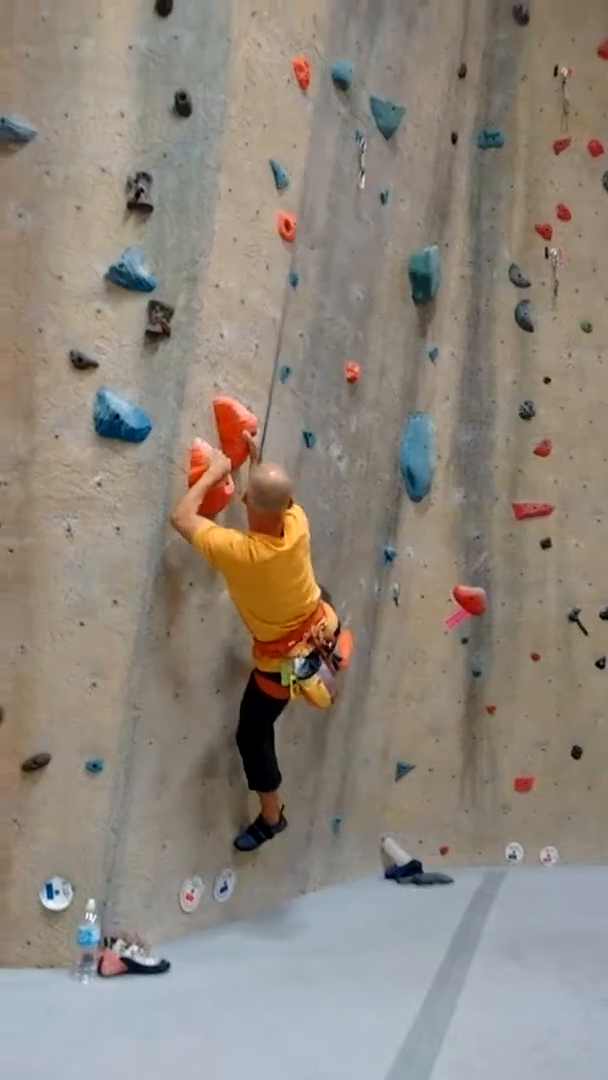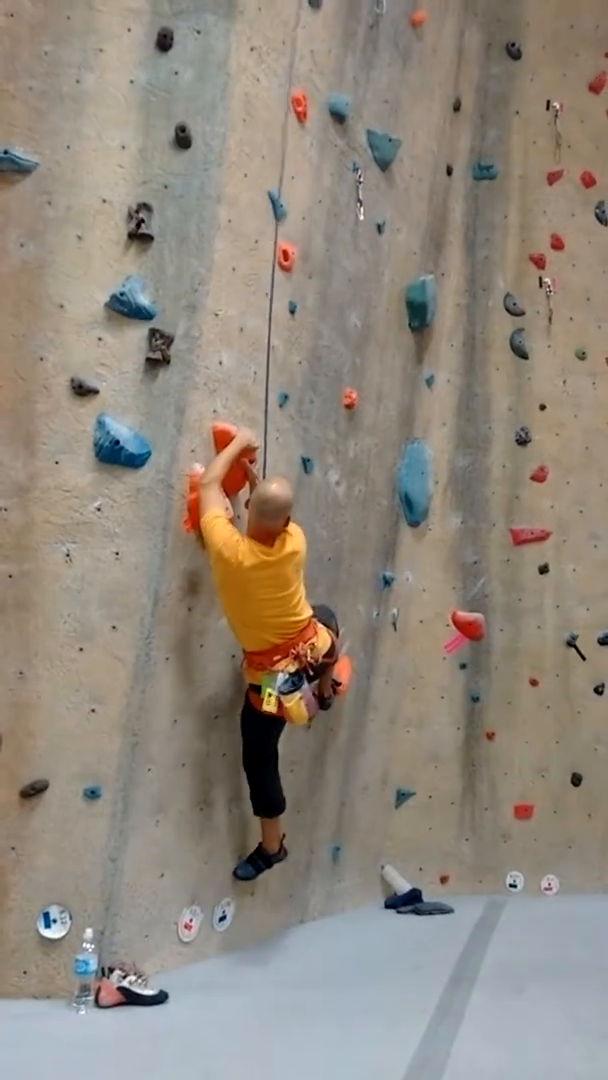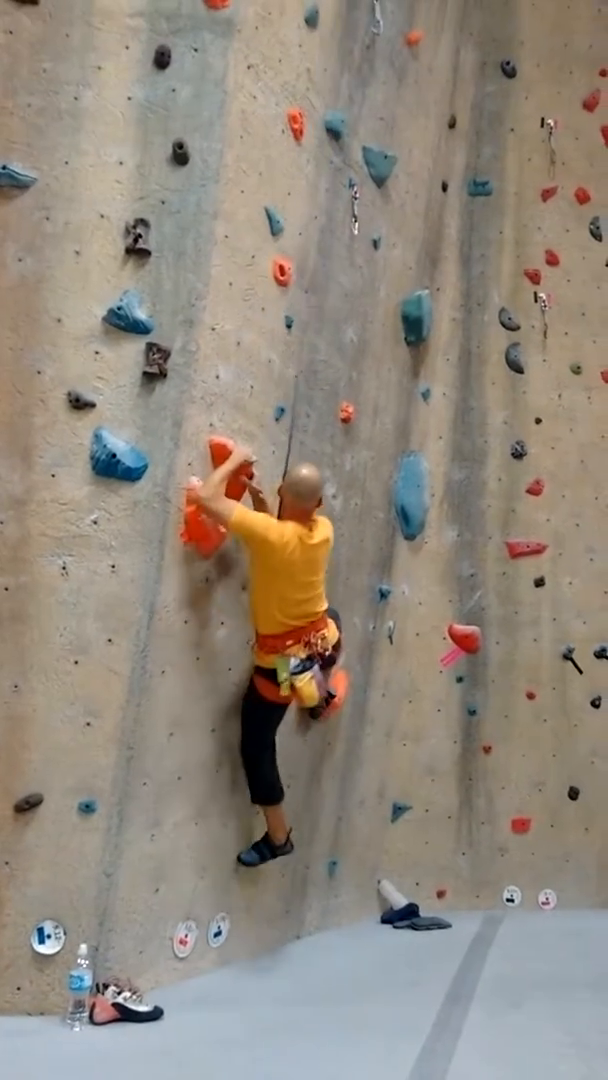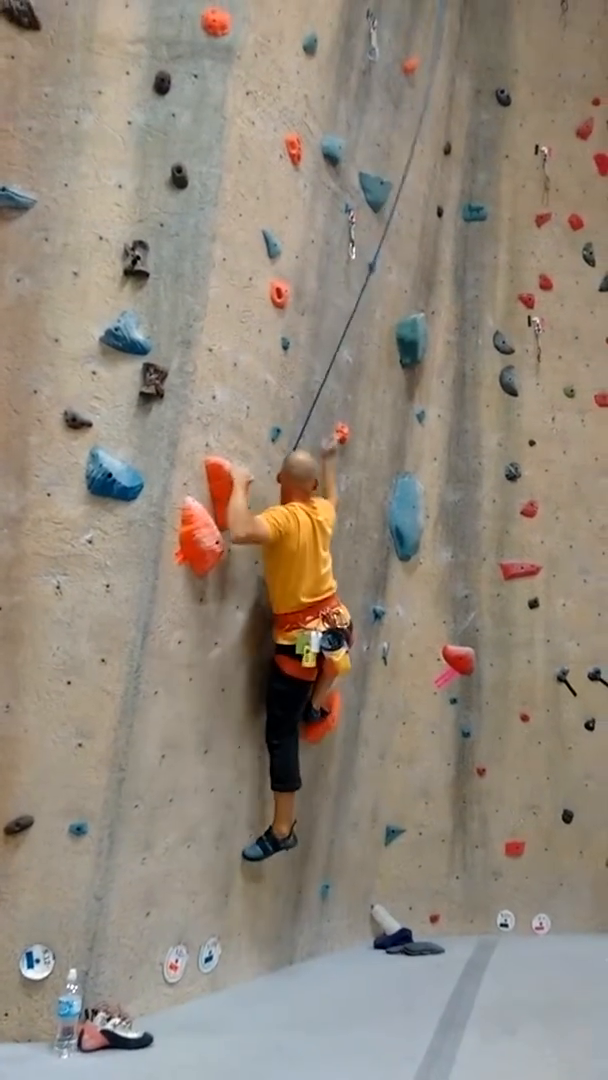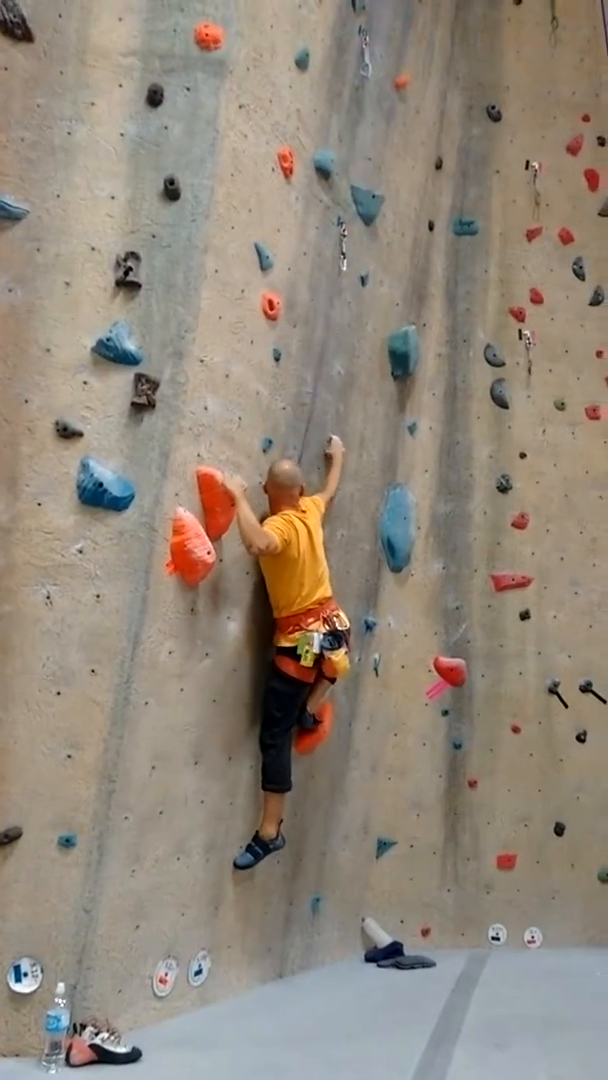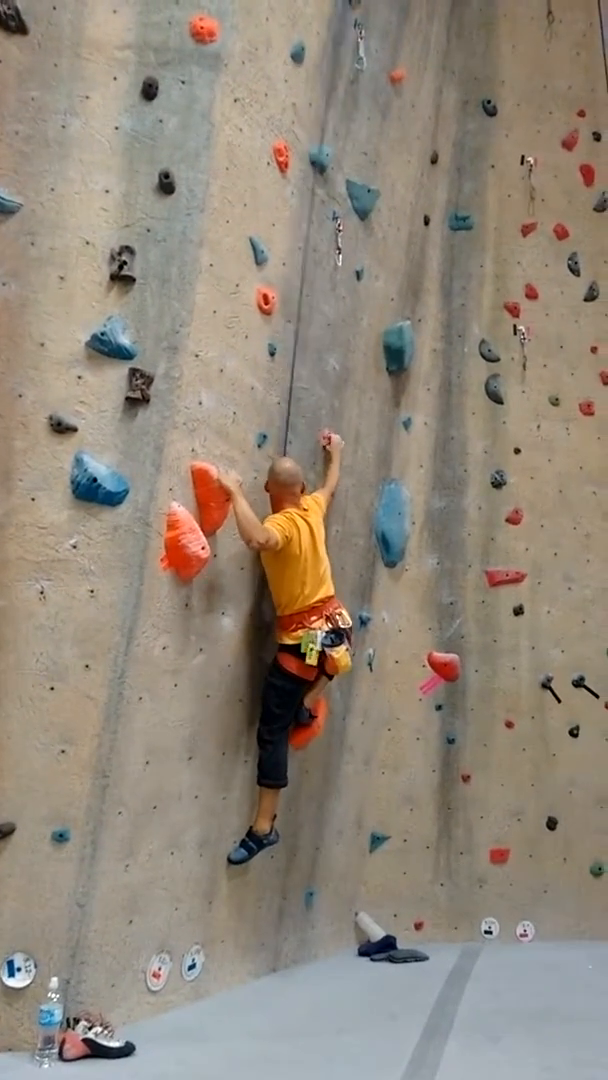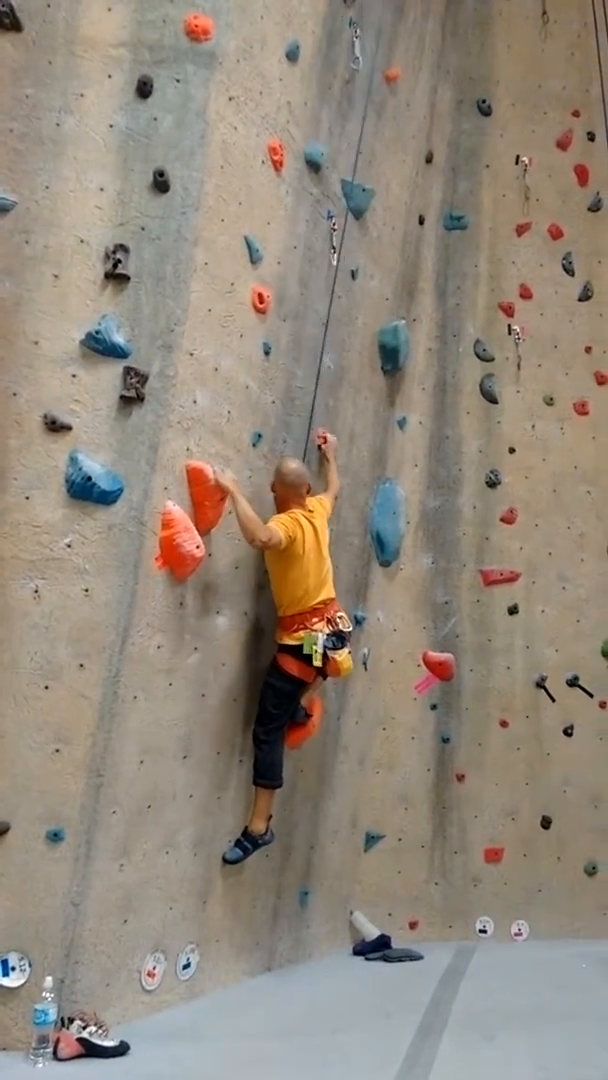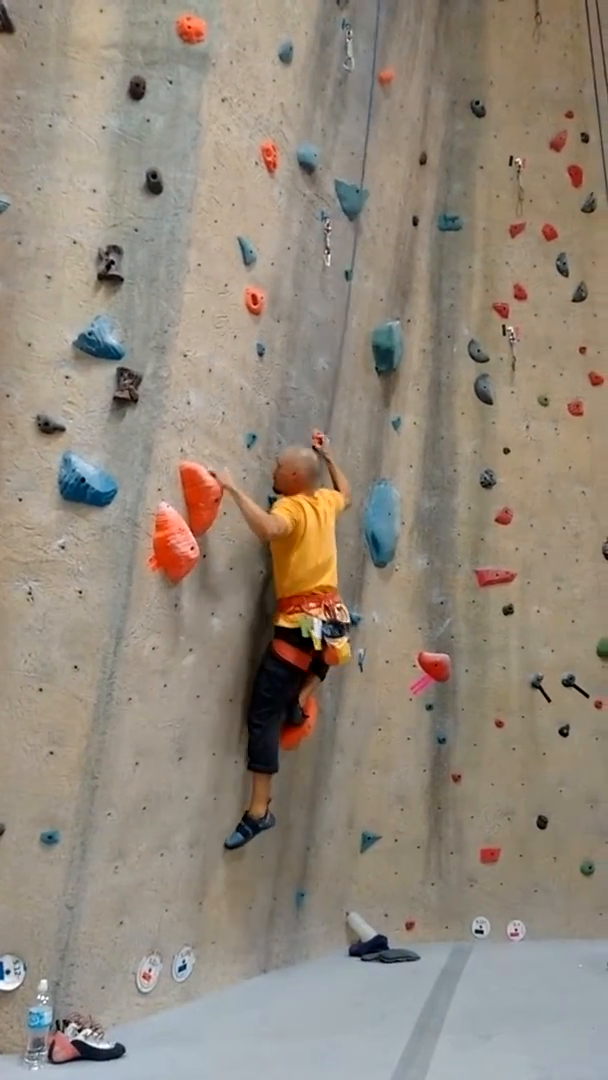
dt=0.4s
person 1, frame 1
left shoulder: (232, 550)
right shoulder: (298, 524)
left elbow: (180, 517)
right elbow: (276, 500)
left wrist: (213, 474)
right wrist: (257, 459)
left hip: (279, 658)
right hip: (322, 627)
left knee: (253, 738)
left ankle: (271, 818)
person 1, frame 2
left shoulder: (228, 550)
right shoulder: (295, 541)
left elbow: (209, 482)
left wrist: (238, 444)
right wrist: (256, 480)
left hip: (271, 672)
right hip: (314, 647)
left knee: (258, 759)
left ankle: (271, 847)
right ankle: (325, 689)
person 1, frame 3
left shoulder: (268, 530)
right shoulder: (324, 529)
left elbow: (202, 496)
left wrist: (234, 462)
right wrist: (264, 507)
left hip: (280, 659)
right hip: (323, 642)
left knee: (256, 748)
left ankle: (278, 836)
right ankle: (321, 695)
person 1, frame 4
left shoulder: (280, 519)
right shoulder: (323, 510)
left elbow: (238, 532)
left wrist: (240, 485)
right wrist: (330, 458)
left hip: (297, 637)
right hip: (333, 622)
left knee: (281, 735)
left ankle: (282, 829)
right ankle: (318, 704)
person 1, frame 5
left shoulder: (278, 526)
right shoulder: (311, 510)
left elbow: (257, 544)
right elbow: (331, 488)
left wrist: (239, 497)
right wrist: (337, 455)
left hip: (299, 638)
right hip: (332, 625)
left knee: (274, 734)
left ankle: (270, 831)
right ankle: (312, 709)
person 1, frame 6
left shoulder: (282, 524)
right shoulder: (313, 508)
left elbow: (256, 539)
right elbow: (331, 484)
left wrist: (235, 492)
right wrist: (335, 451)
left hip: (302, 636)
right hip: (334, 623)
left knee: (272, 730)
left ankle: (263, 827)
right ankle: (308, 705)
person 1, frame 7
left shoulder: (286, 524)
right shoulder: (318, 510)
left elbow: (258, 537)
right elbow: (334, 488)
left wrist: (233, 491)
right wrist: (329, 455)
left hip: (302, 637)
right hip: (333, 625)
left knee: (267, 730)
left ankle: (258, 827)
right ankle: (304, 704)
person 1, frame 8
left shoulder: (291, 507)
right shoulder: (326, 500)
left elbow: (267, 528)
right elbow: (347, 493)
left wrist: (232, 488)
right wrist: (328, 458)
left hip: (300, 621)
right hip: (332, 615)
left knee: (263, 714)
right knee: (322, 654)
left ankle: (257, 812)
right ankle: (301, 703)
